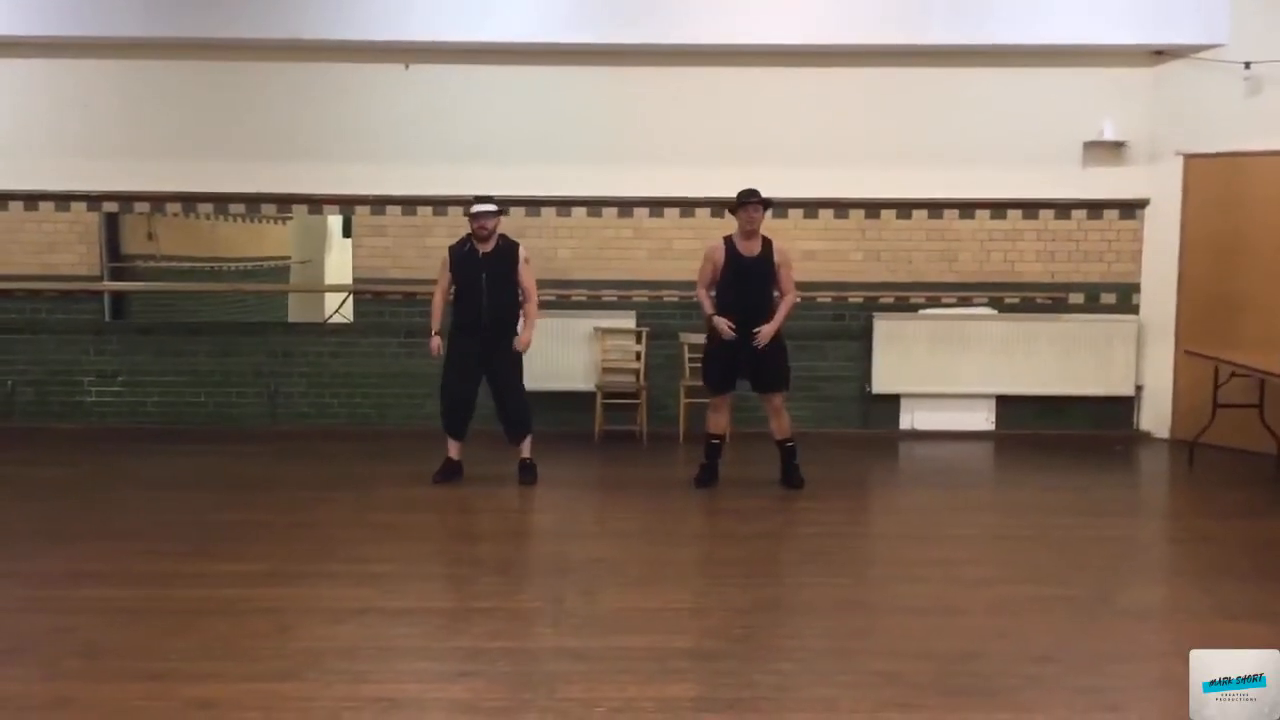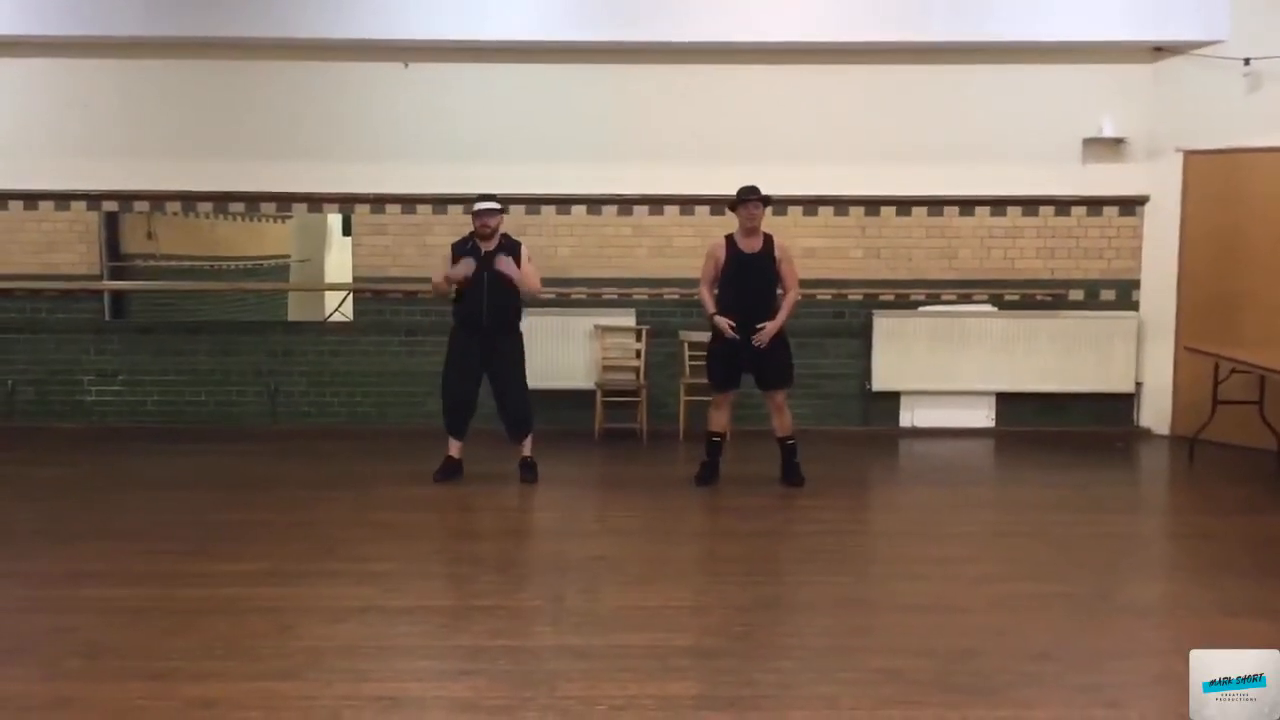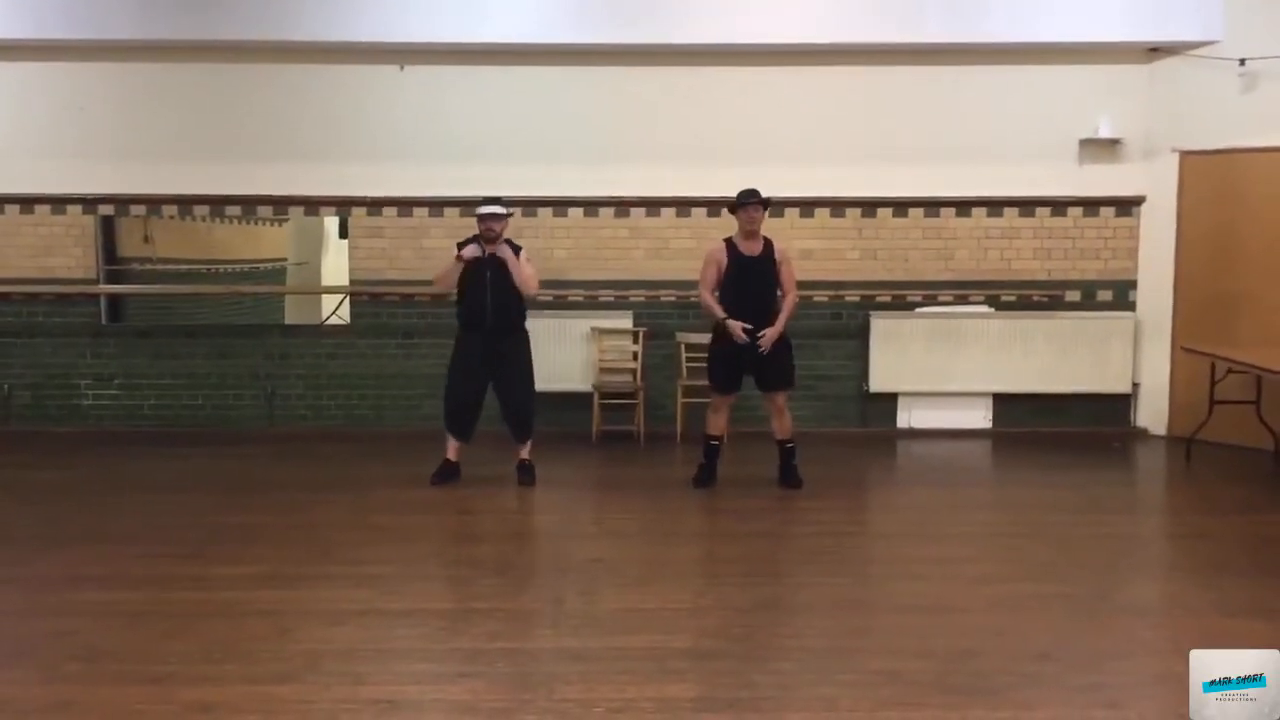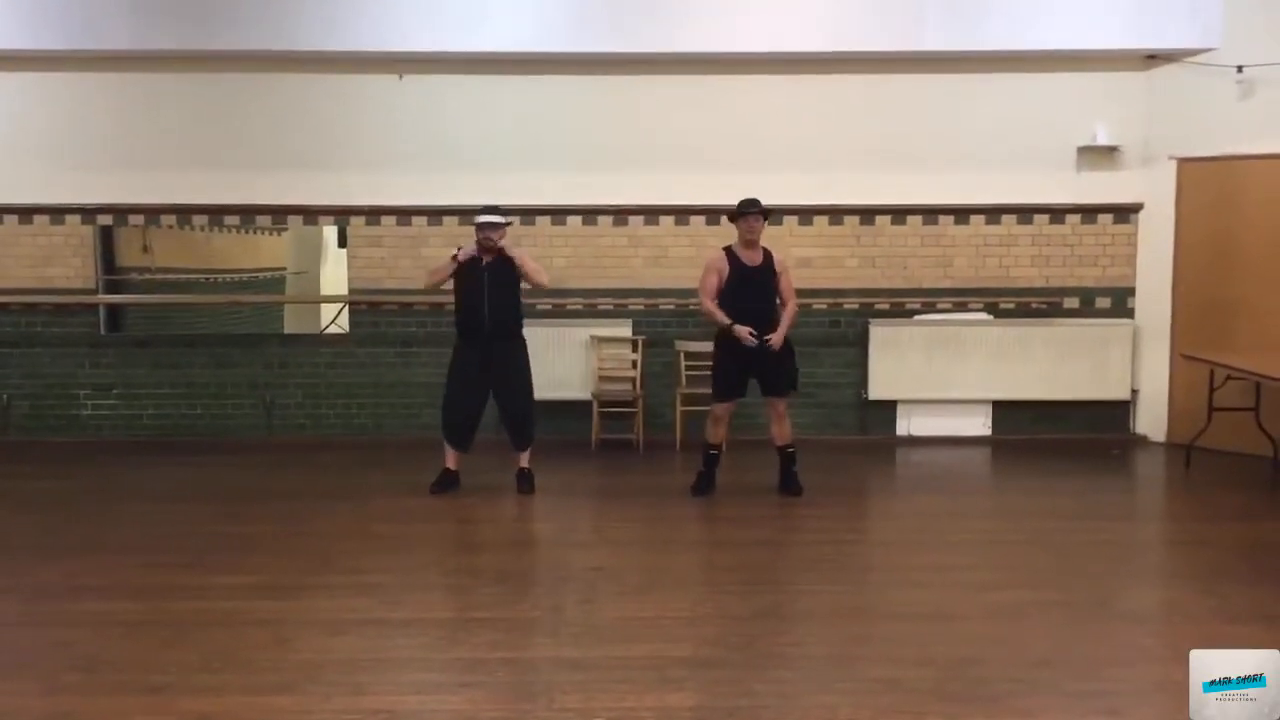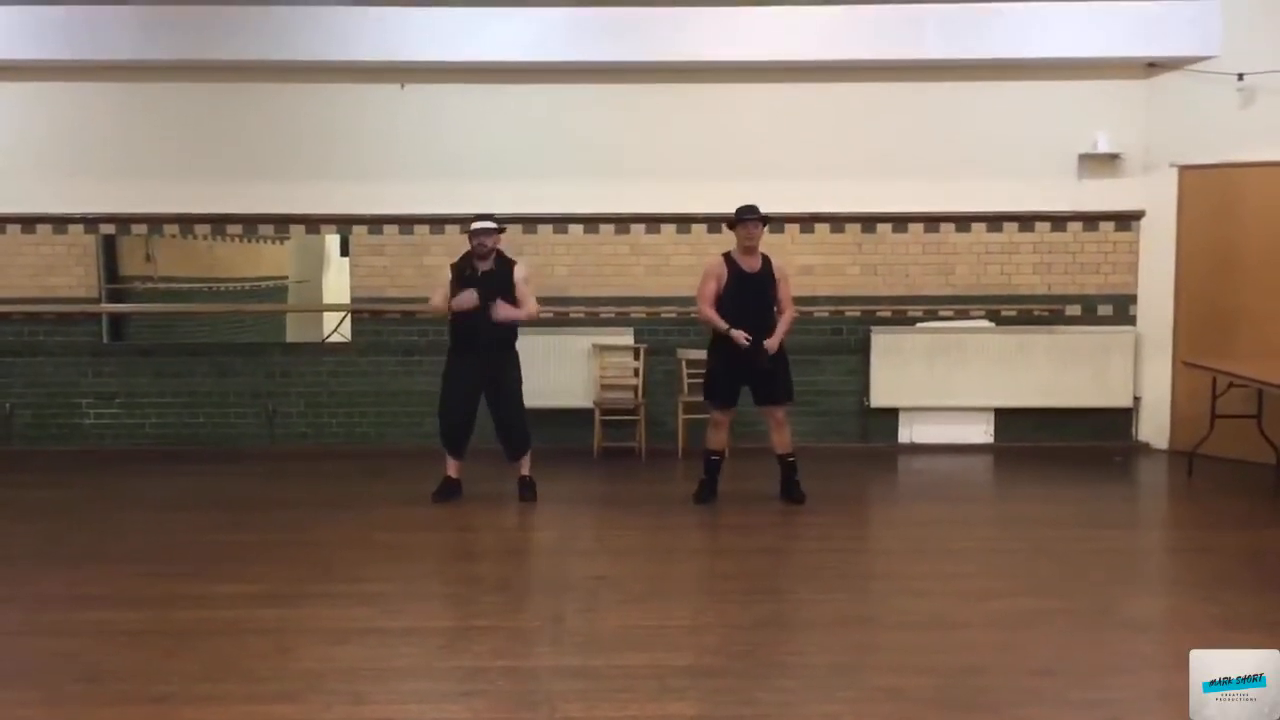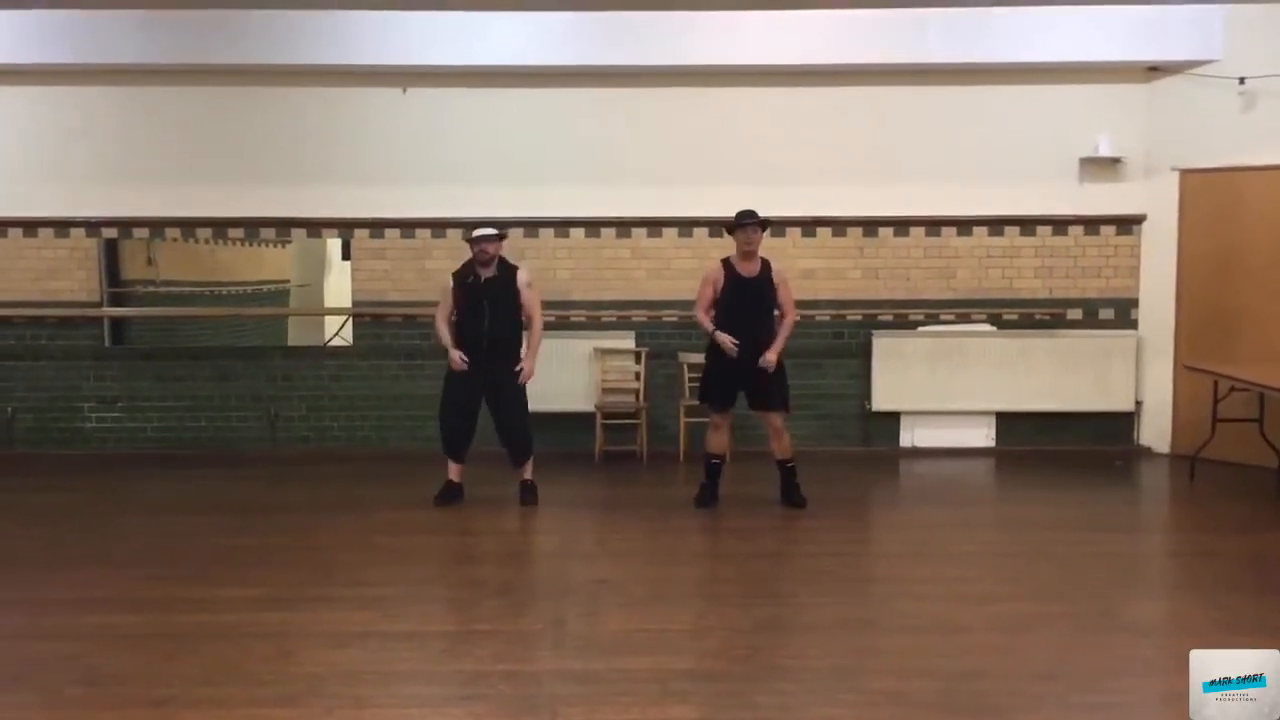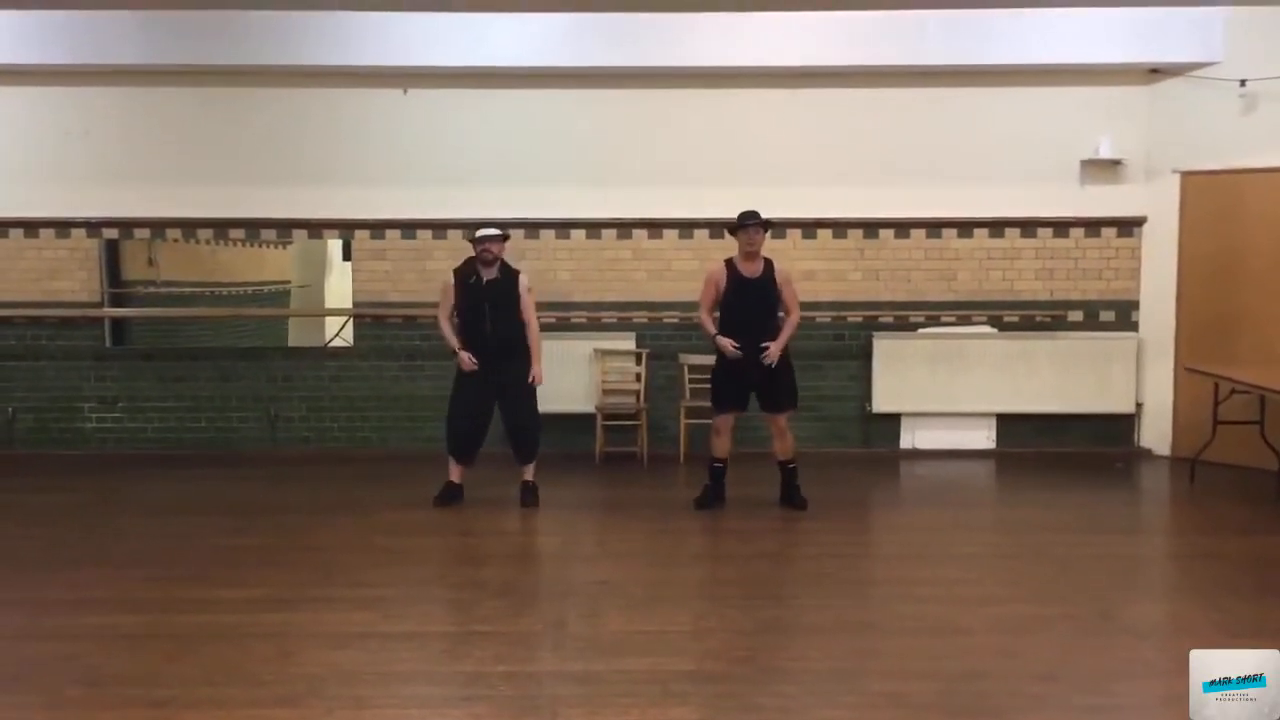
dt=0.3s
person 1, frame 1
left shoulder: (775, 252)
right shoulder: (718, 250)
left elbow: (789, 294)
right elbow: (702, 288)
left wrist: (773, 325)
right wrist: (713, 317)
left hip: (764, 336)
right hip: (725, 335)
left knee: (775, 401)
right knee: (718, 400)
left ankle: (790, 467)
right ankle: (710, 466)
person 1, frame 2
left shoulder: (777, 248)
right shoulder: (720, 248)
left elbow: (792, 290)
right elbow: (705, 287)
left wrist: (776, 323)
right wrist: (714, 316)
left hip: (767, 333)
right hip: (728, 333)
left knee: (777, 398)
right knee: (721, 397)
left ankle: (790, 464)
right ankle: (711, 463)
person 1, frame 3
left shoulder: (776, 252)
right shoulder: (720, 252)
left elbow: (790, 293)
right elbow: (705, 292)
left wrist: (777, 327)
right wrist: (726, 321)
left hip: (769, 336)
right hip: (729, 336)
left knee: (778, 401)
right knee: (720, 400)
left ankle: (788, 467)
right ankle: (709, 465)
person 1, frame 4
left shoulder: (775, 262)
right shoulder: (720, 260)
left elbow: (790, 302)
right elbow: (706, 301)
left wrist: (781, 332)
right wrist: (732, 326)
left hip: (772, 343)
right hip: (732, 344)
left knee: (779, 407)
right knee: (720, 410)
left ankle: (788, 474)
right ankle: (708, 474)
person 1, frame 5
left shoulder: (774, 268)
right shoulder: (719, 267)
left elbow: (787, 309)
right elbow: (703, 307)
left wrist: (777, 337)
right wrist: (729, 330)
left hip: (766, 353)
right hip: (727, 352)
left knee: (778, 416)
right knee: (719, 416)
left ankle: (790, 482)
right ankle: (709, 482)
person 1, frame 6
left shoulder: (773, 273)
right shoulder: (717, 272)
left elbow: (788, 314)
right elbow: (700, 311)
left wrist: (775, 349)
right wrist: (715, 334)
left hip: (763, 358)
right hip: (724, 357)
left knee: (775, 423)
right knee: (718, 420)
left ankle: (790, 486)
right ankle: (710, 486)
person 1, frame 7
left shoulder: (777, 272)
right shoulder: (720, 272)
left elbow: (793, 312)
right elbow: (704, 311)
left wrist: (779, 343)
right wrist: (717, 337)
left hip: (770, 358)
right hip: (732, 357)
left knee: (780, 423)
right knee: (722, 423)
left ankle: (790, 488)
right ankle: (715, 488)
person 2, frame 1
left shoulder: (515, 252)
right shoulder: (455, 253)
left elbow: (530, 293)
right elbow: (441, 294)
left wrist: (527, 329)
right wrist: (435, 332)
left hip: (503, 339)
right hip: (464, 339)
left knee: (513, 398)
right knee: (455, 398)
left ankle: (526, 460)
right ankle: (453, 461)
person 2, frame 2
left shoulder: (517, 251)
right shoulder: (458, 250)
left elbow: (535, 288)
right elbow: (438, 288)
left wrist: (513, 272)
right wrist: (450, 277)
left hip: (506, 337)
right hip: (466, 337)
left knee: (514, 397)
right knee: (456, 396)
left ankle: (527, 459)
right ankle: (453, 460)
person 2, frame 3
left shoulder: (517, 254)
right shoulder: (464, 251)
left elbow: (530, 290)
right elbow: (442, 285)
left wrist: (508, 259)
right wrist: (461, 259)
left hip: (511, 339)
right hip: (471, 339)
left knee: (519, 401)
right knee: (459, 399)
left ankle: (524, 461)
right ankle: (451, 462)
person 2, frame 4
left shoulder: (512, 260)
right shoulder: (462, 259)
left elbow: (542, 281)
right elbow: (430, 282)
left wrist: (513, 252)
right wrist: (457, 259)
left hip: (509, 347)
right hip: (469, 347)
left knee: (519, 408)
right knee: (457, 408)
left ankle: (524, 470)
right ankle: (450, 471)
person 2, frame 5
left shoulder: (513, 270)
right shoulder: (456, 270)
left elbow: (532, 308)
right elbow: (434, 305)
left wrist: (513, 313)
right wrist: (454, 304)
left hip: (501, 356)
right hip: (463, 356)
left knee: (511, 417)
right knee: (453, 417)
left ankle: (525, 478)
right ankle: (452, 479)
person 2, frame 6
left shoulder: (517, 276)
right shoulder: (457, 280)
left elbow: (534, 317)
right elbow: (442, 317)
left wrist: (530, 358)
right wrist: (450, 348)
left hip: (506, 363)
right hip: (466, 363)
left knee: (515, 423)
right knee: (453, 421)
left ankle: (527, 481)
right ankle: (453, 483)
person 2, frame 7
left shoulder: (517, 280)
right shoulder: (457, 279)
left elbow: (530, 322)
right elbow: (444, 317)
left wrist: (536, 363)
right wrist: (459, 350)
left hip: (514, 364)
right hip: (474, 364)
left knee: (524, 423)
right knee: (462, 423)
left ankle: (528, 483)
right ankle: (454, 484)
